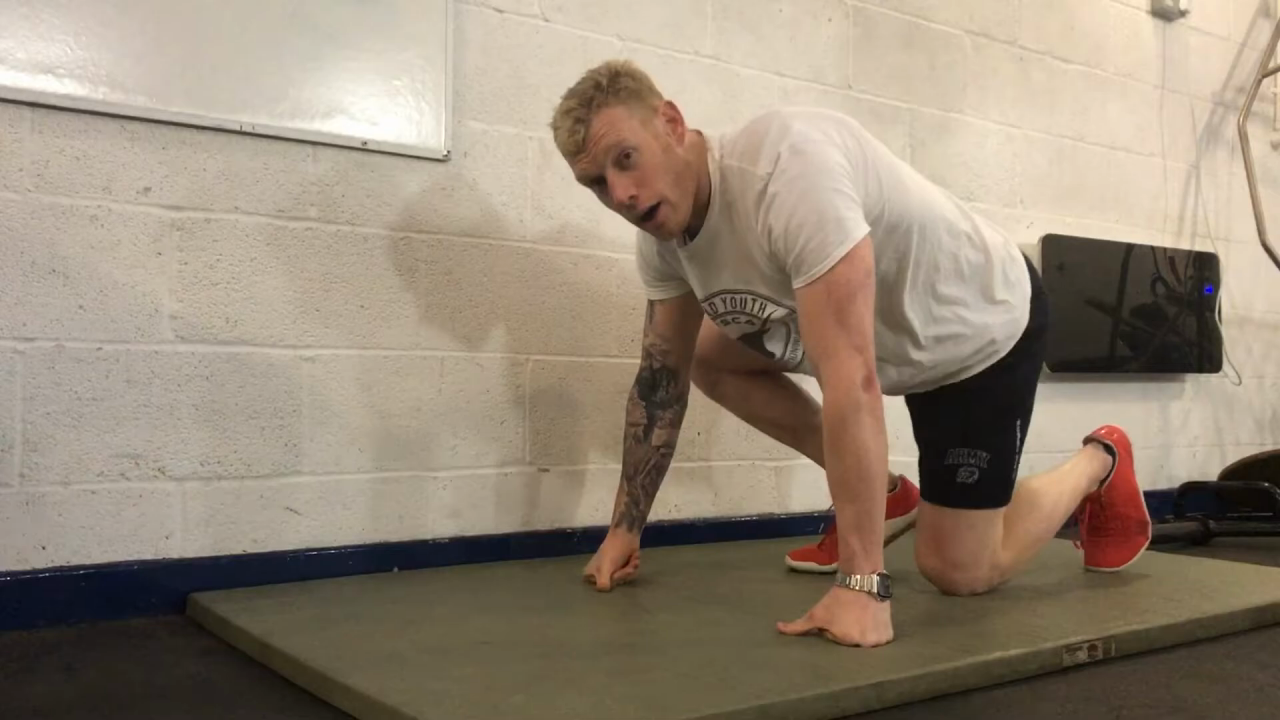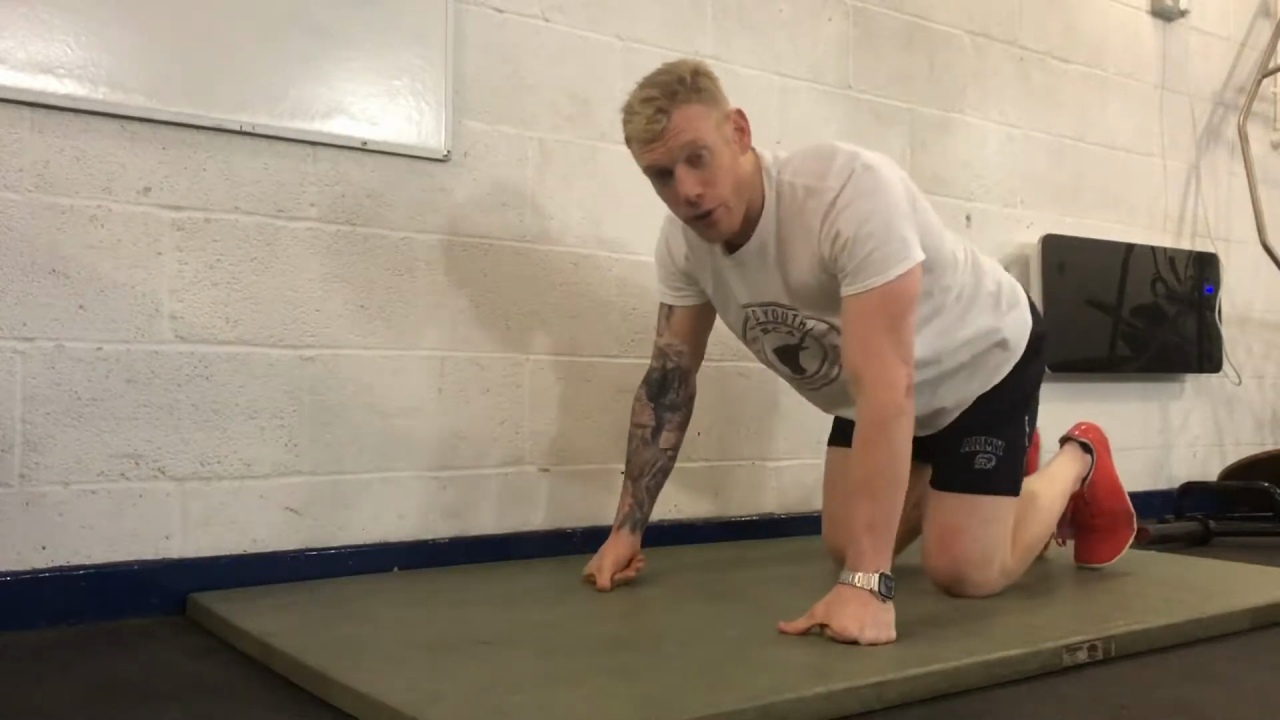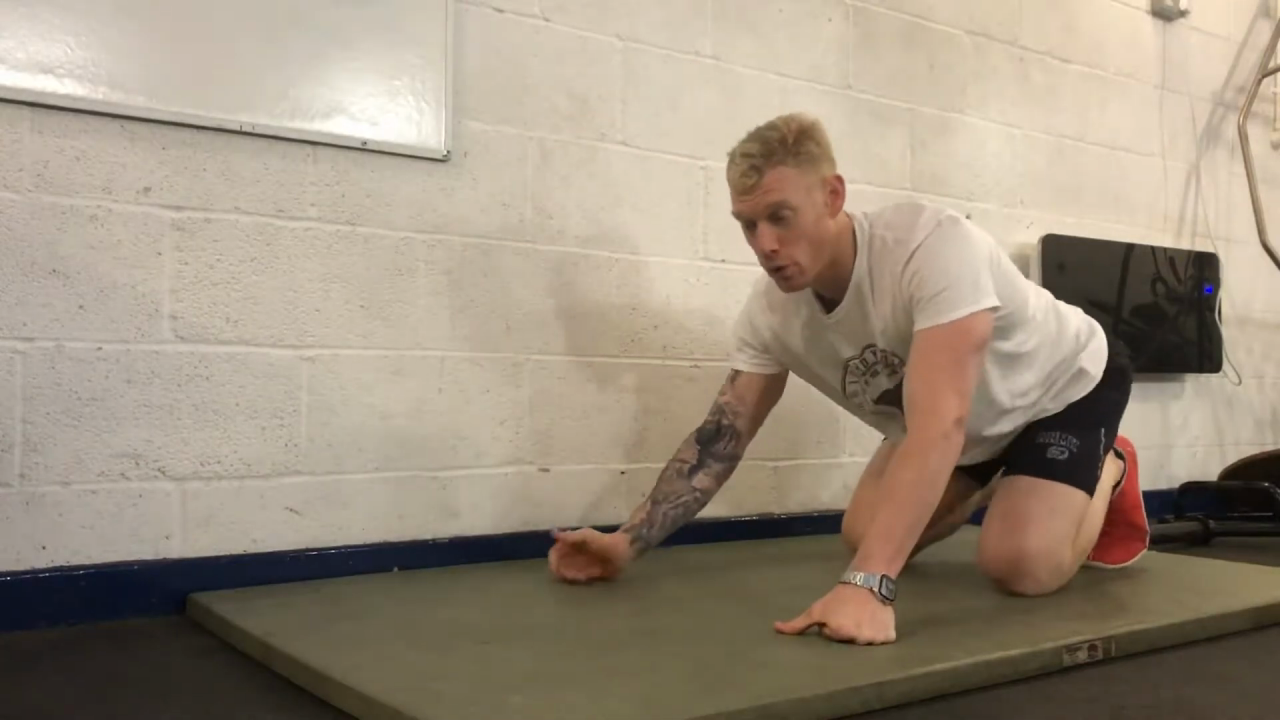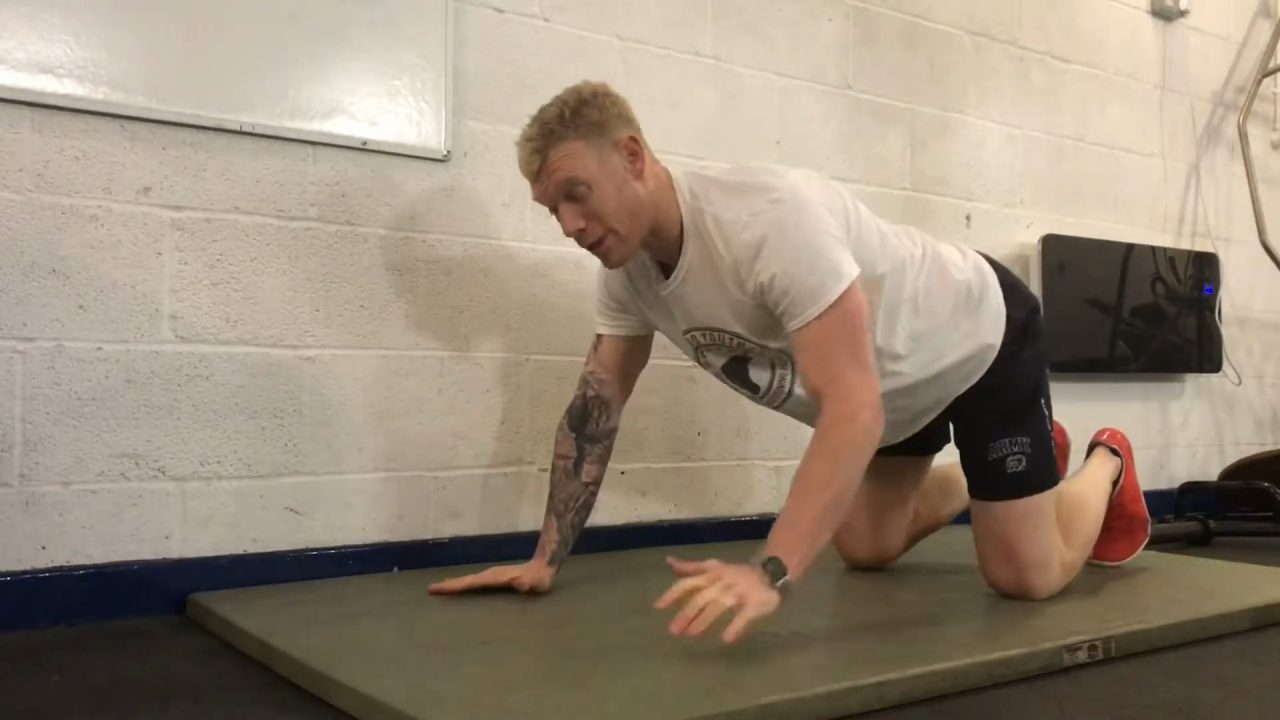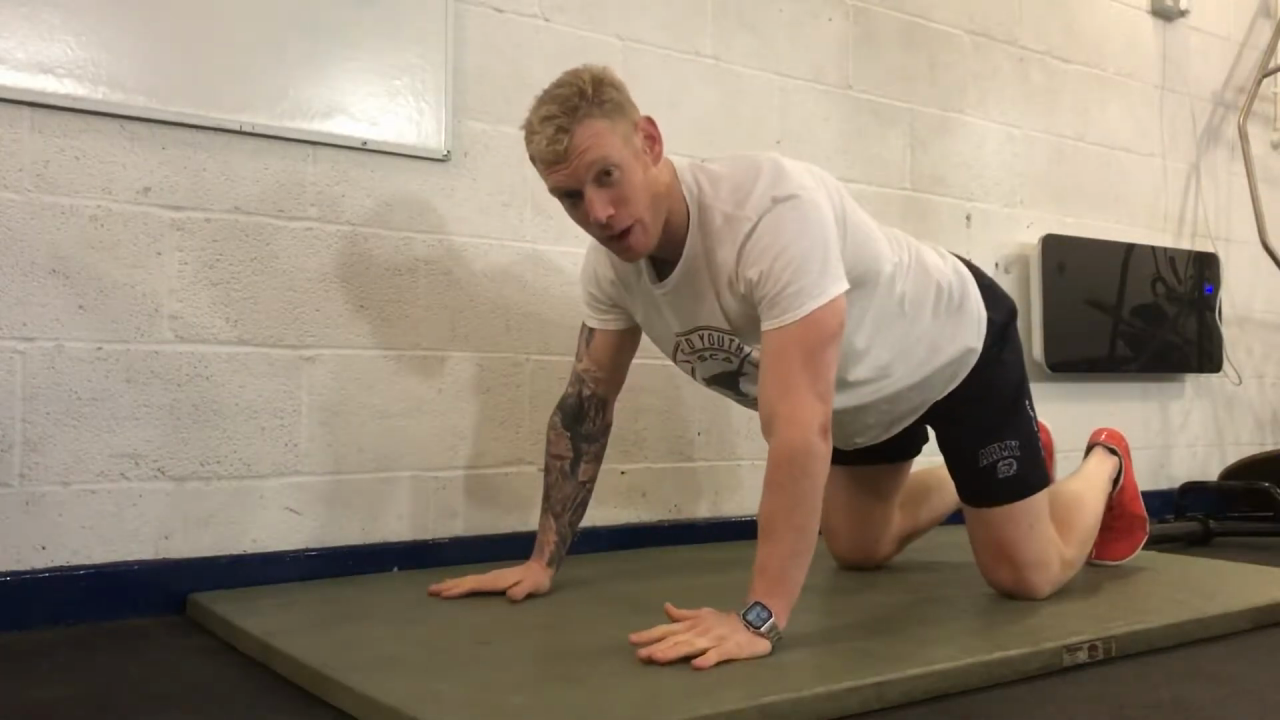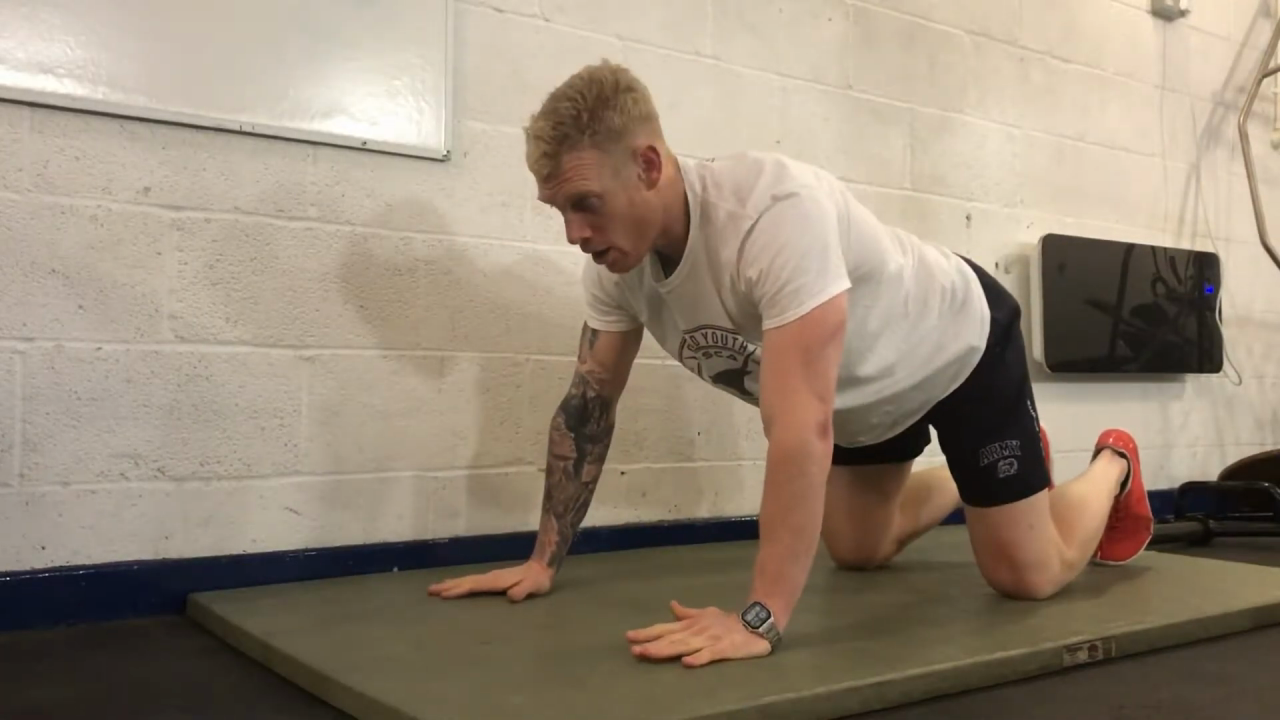
dt=0.7s
person 1, frame 1
left shoulder: (787, 165)
right shoulder: (661, 232)
left elbow: (851, 382)
right elbow: (662, 375)
left wrist: (863, 583)
right wrist: (625, 529)
left hip: (979, 325)
right hip: (892, 320)
left knee: (959, 571)
right knee: (710, 360)
left ankle: (1097, 465)
right ankle: (872, 492)
person 1, frame 2
left shoulder: (850, 191)
right shoulder: (683, 242)
left elbow: (888, 390)
right elbow: (668, 380)
left wrist: (867, 583)
right wrist: (626, 528)
left hip: (981, 356)
left knee: (964, 572)
right knee: (847, 549)
left ankle: (1075, 465)
person 1, frame 3
left shoulder: (934, 247)
right shoulder: (772, 310)
left elbow: (940, 424)
right elbow: (723, 434)
left wrist: (866, 586)
right wrist: (629, 540)
left hip: (1065, 385)
right hip: (974, 418)
left knee: (1022, 564)
right knee: (865, 537)
left ankle: (1107, 475)
right ankle: (997, 483)
person 1, frame 4
left shoulder: (769, 221)
right shoulder: (626, 266)
left elbow: (853, 411)
right elbow: (595, 407)
left wrist: (766, 572)
right wrist: (546, 559)
left hip: (977, 339)
right hip: (887, 376)
left knee: (1025, 576)
right knee: (864, 549)
left ankle: (1106, 466)
right ankle: (993, 473)
person 1, frame 5
left shoulder: (773, 211)
right shoulder: (609, 261)
left elbow: (801, 431)
right elbow: (585, 404)
left wrist: (759, 618)
right wrist: (543, 561)
left hip: (955, 343)
right hip: (867, 386)
left knee: (1028, 574)
right knee: (858, 550)
left ankle: (1104, 465)
right ankle: (1008, 464)
person 1, frame 6
left shoulder: (776, 213)
right shoulder: (616, 263)
left elbow: (800, 429)
right elbow: (589, 403)
left wrist: (759, 618)
right wrist: (543, 560)
left hip: (960, 344)
right hip: (871, 383)
left knee: (1028, 574)
right knee: (858, 551)
left ankle: (1112, 466)
right ankle: (979, 477)
